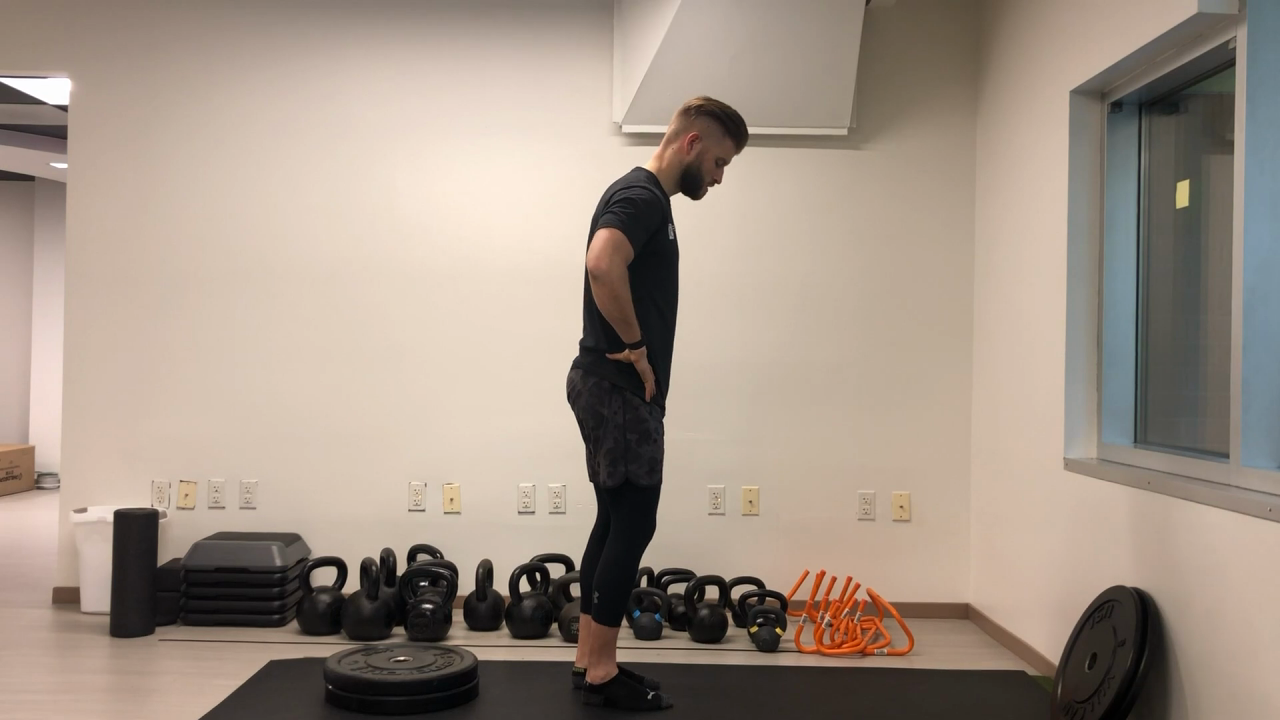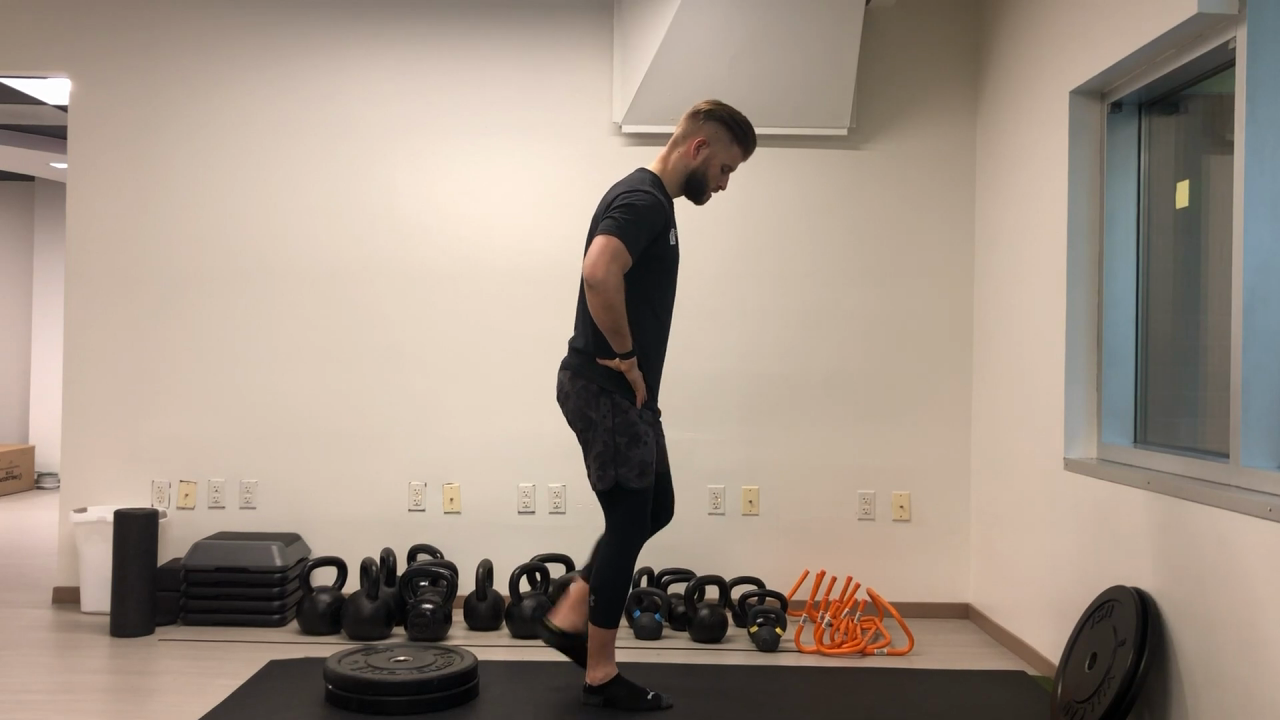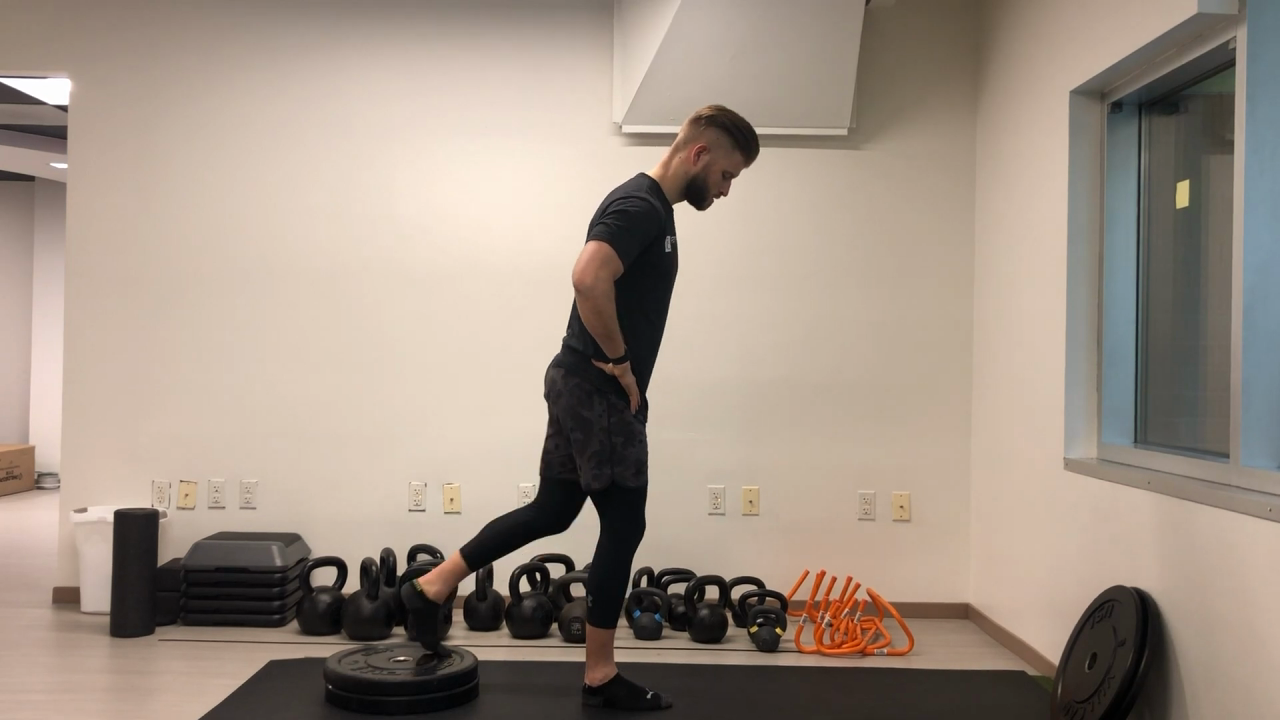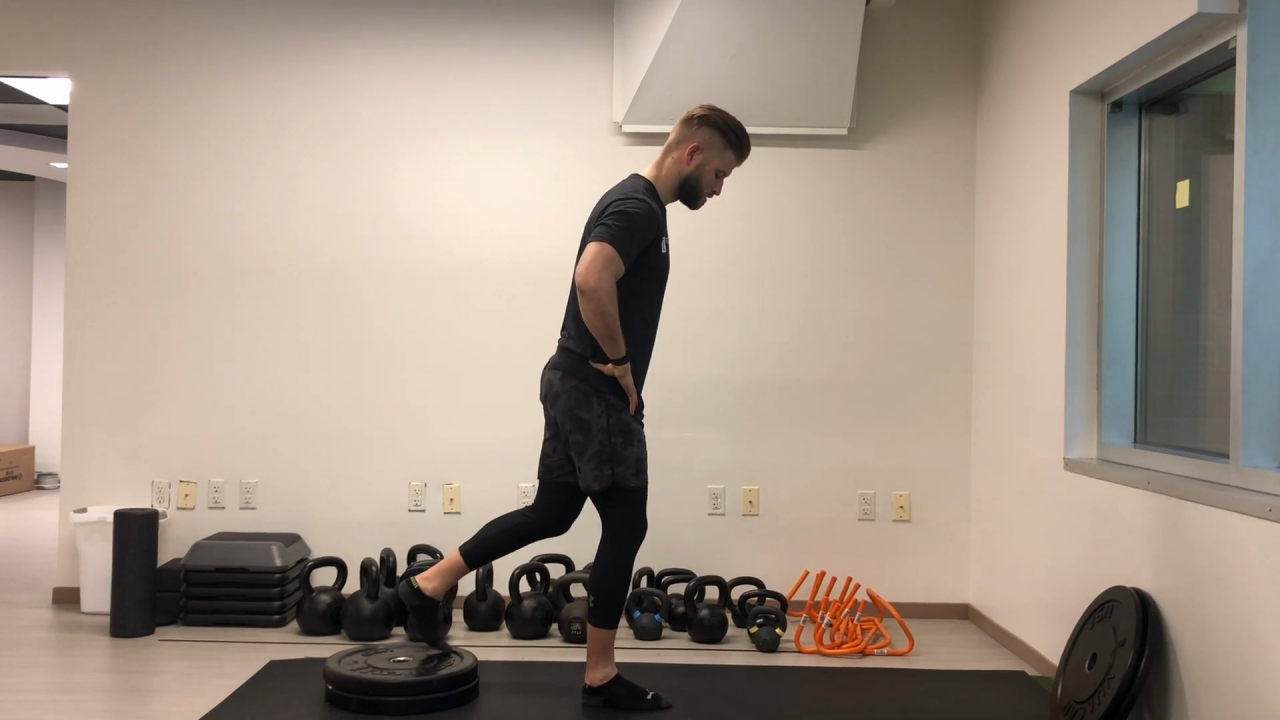
dt=0.5s
person 1, frame 1
left shoulder: (647, 198)
right shoulder: (639, 195)
right elbow: (602, 264)
right wrist: (635, 347)
left hip: (615, 385)
right hip: (618, 386)
left knee: (615, 522)
right knee: (633, 524)
left ankle: (589, 660)
right ankle: (602, 672)
person 1, frame 2
left shoulder: (651, 200)
right shoulder: (642, 199)
right elbow: (599, 274)
right wrist: (626, 356)
left hip: (614, 388)
right hip: (605, 386)
left knee: (654, 509)
right knee: (630, 522)
left ankle: (569, 617)
right ankle: (600, 673)
person 1, frame 3
left shoulder: (652, 207)
right shoulder: (640, 206)
right elbow: (589, 278)
right wrist: (620, 363)
left hip: (583, 385)
right hip: (598, 389)
left knee: (553, 510)
right knee: (623, 526)
left ankle: (430, 587)
right ankle: (600, 675)
person 1, frame 4
left shoulder: (639, 204)
right shoulder: (637, 207)
right elbow: (592, 280)
right wrist: (619, 362)
left hip: (576, 384)
right hip: (594, 390)
left knee: (552, 511)
right knee: (625, 526)
left ankle: (429, 585)
right ankle: (600, 676)
